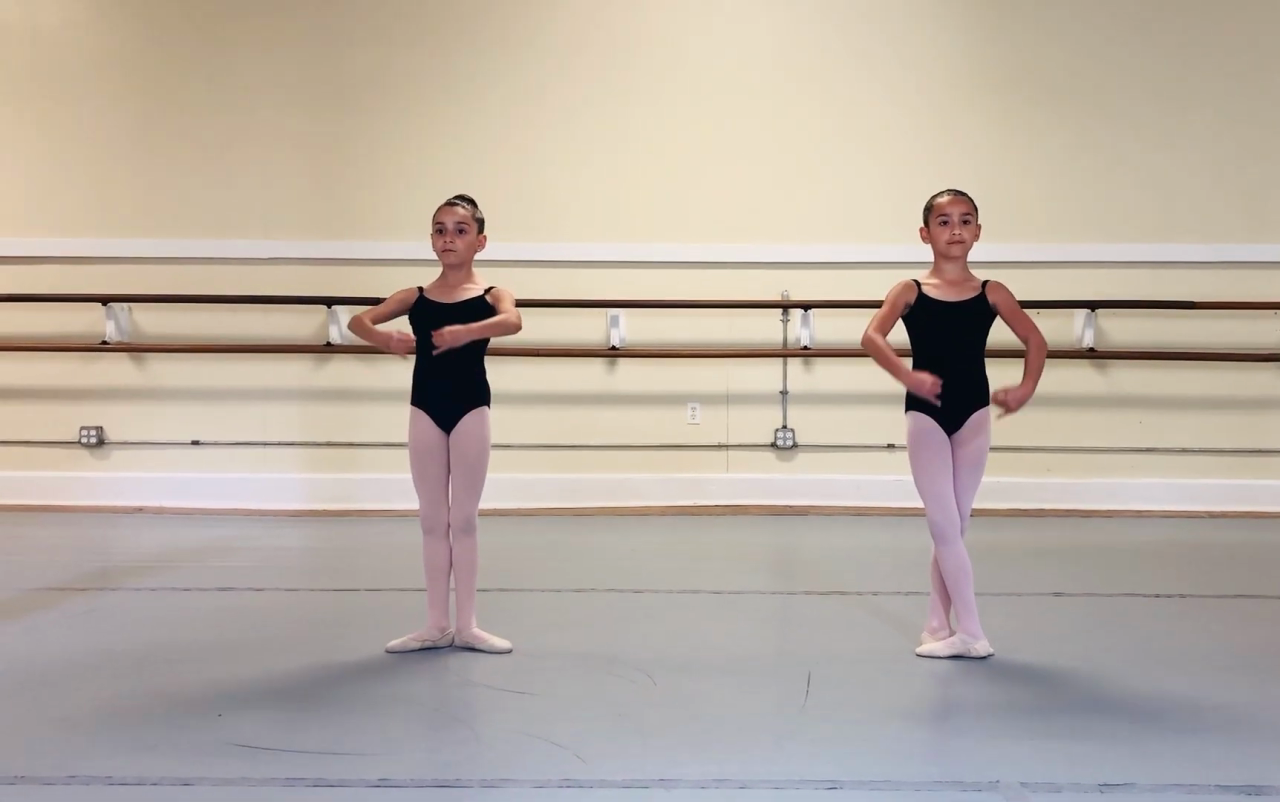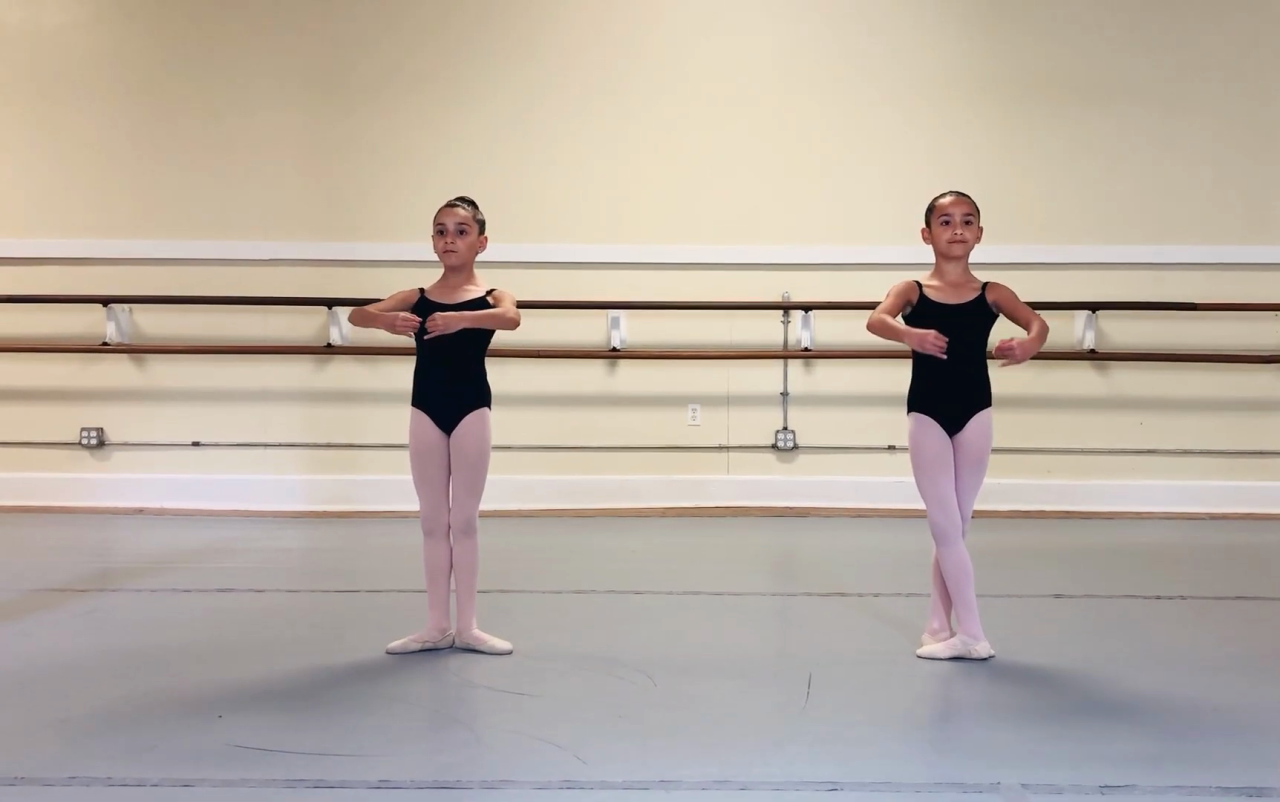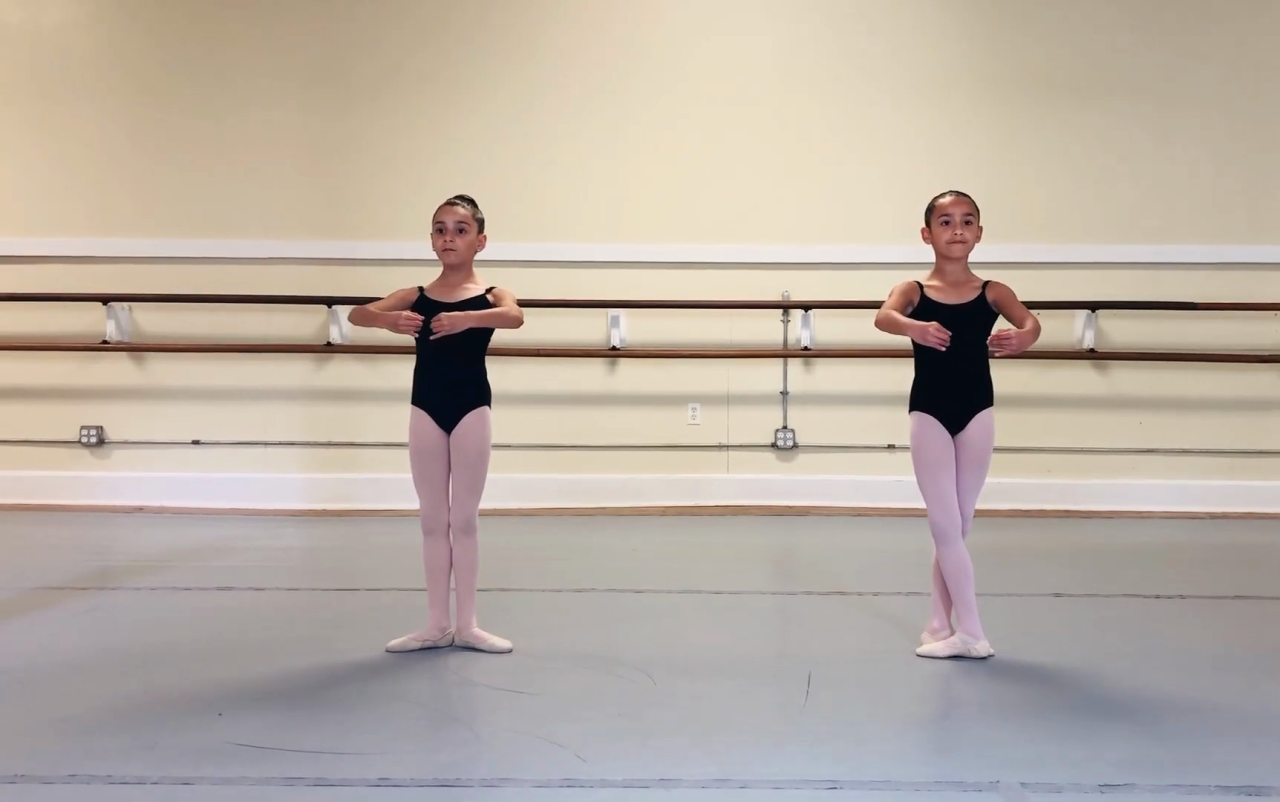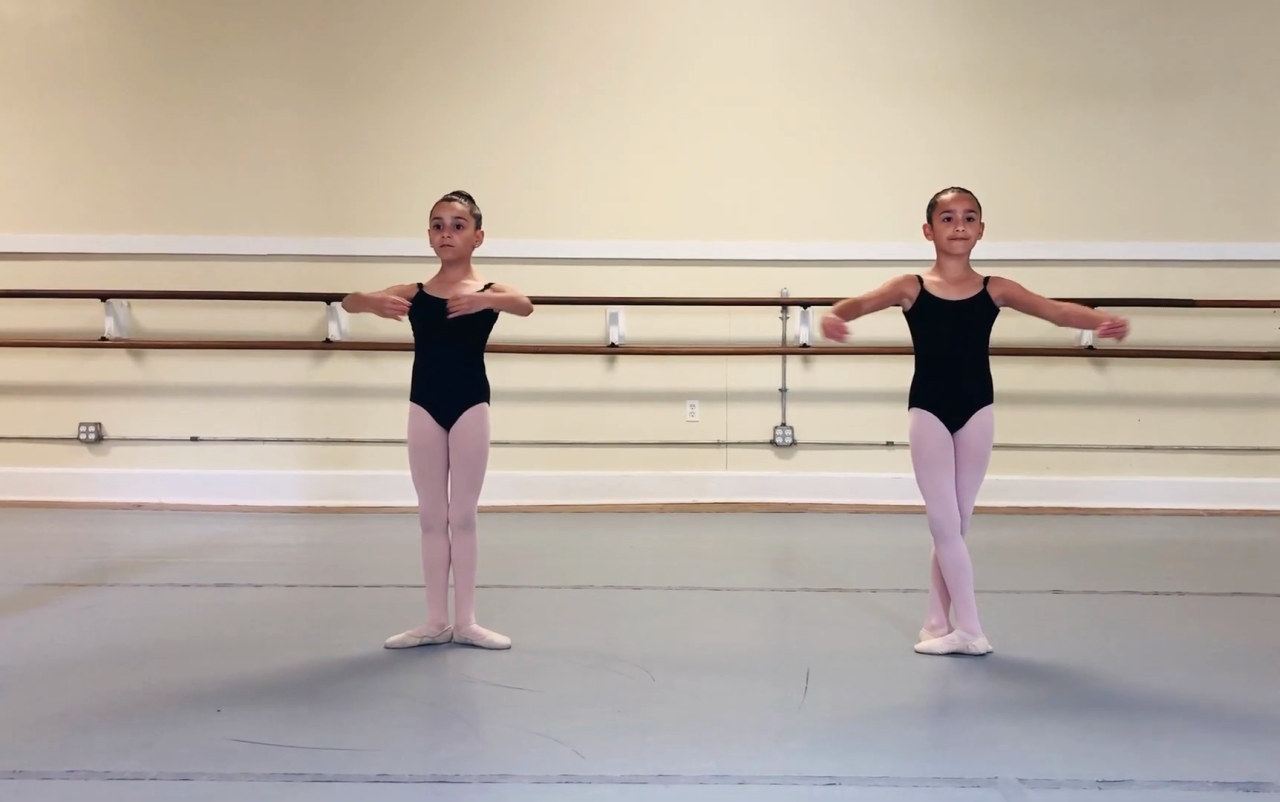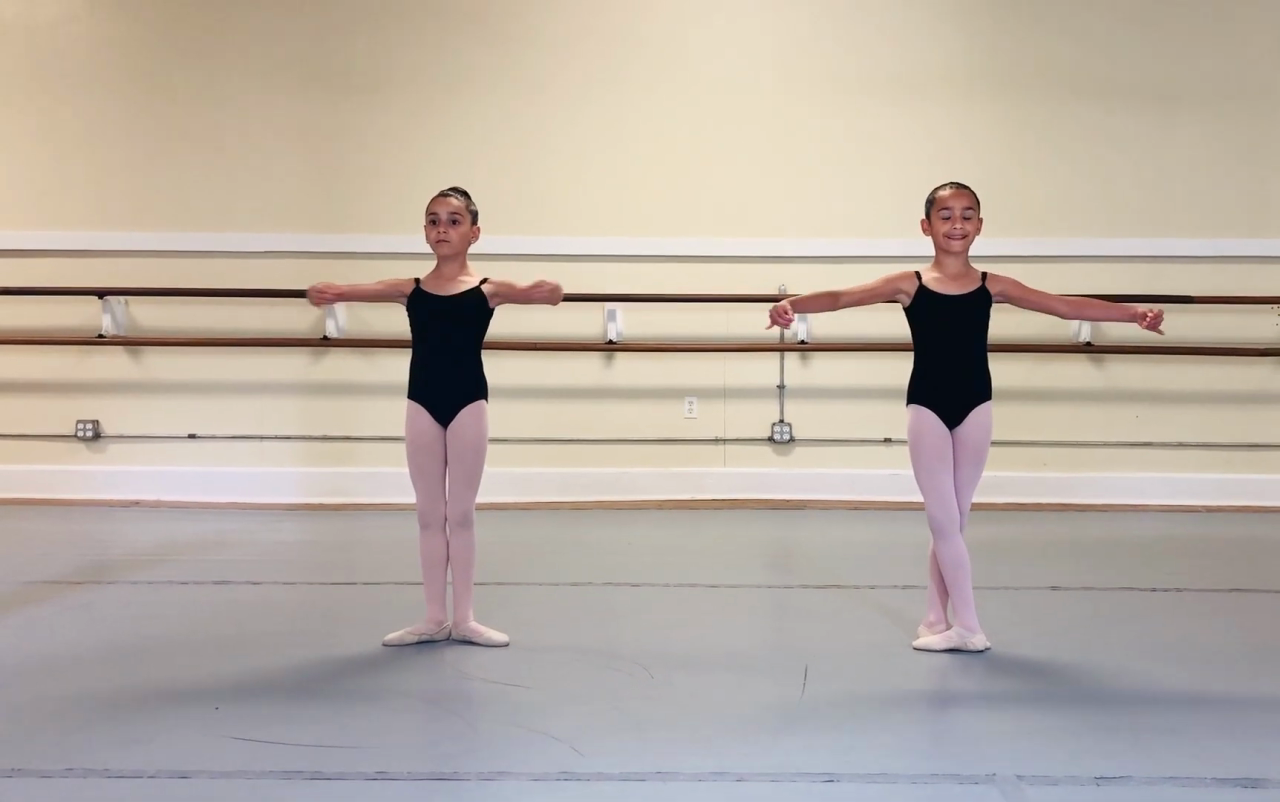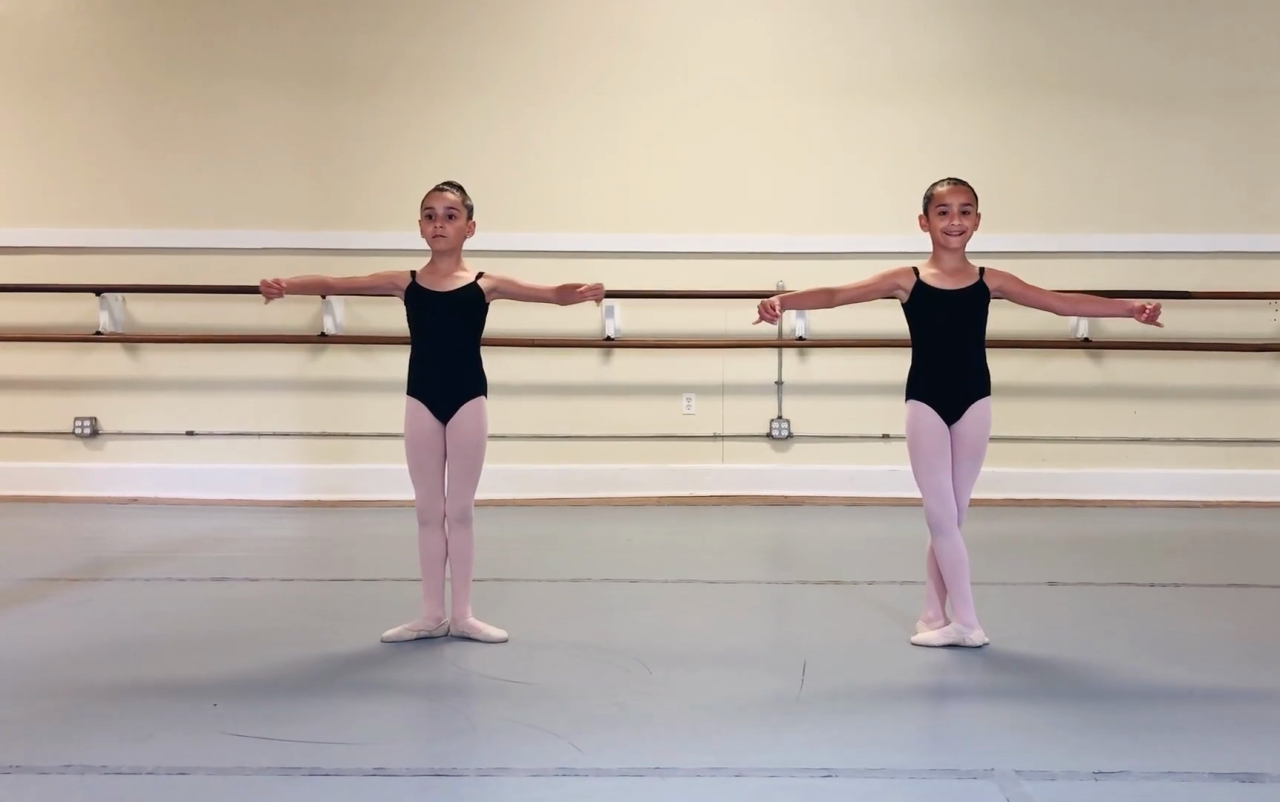
dt=0.3s
person 1, frame 1
left shoulder: (991, 293)
right shoulder: (910, 291)
left elbow: (1035, 340)
right elbow: (871, 336)
left wrist: (1027, 384)
right wrist: (906, 375)
left hip: (974, 415)
right hip: (926, 414)
left knee: (954, 527)
right knee: (944, 525)
left ankle: (939, 626)
right ankle: (970, 632)
person 1, frame 2
left shoulder: (992, 294)
right shoulder: (911, 291)
left elbow: (1038, 323)
right elbow: (876, 320)
left wrist: (1029, 344)
right wrist: (910, 335)
left hip: (975, 415)
right hip: (927, 414)
left knee: (955, 528)
right knee: (946, 526)
left ankle: (939, 628)
right ankle: (971, 634)
person 1, frame 3
left shoulder: (992, 293)
right shoulder: (913, 290)
left elbow: (1029, 322)
right elbow: (886, 317)
left wrist: (1022, 337)
right wrist: (910, 327)
left hip: (976, 413)
right hip: (929, 413)
left knee: (956, 527)
right knee: (945, 526)
left ankle: (940, 626)
right ankle: (970, 633)
person 1, frame 4
left shoulder: (995, 289)
right shoulder: (910, 287)
left elbow: (1057, 310)
right elbow: (857, 303)
left wrist: (1102, 321)
right wrist: (836, 316)
left hip: (976, 410)
right hip: (928, 410)
left knee: (956, 524)
right knee: (944, 523)
left ankle: (938, 623)
right ankle: (968, 628)
person 1, frame 5
left shoulder: (992, 286)
right shoulder: (908, 284)
left elbow: (1065, 306)
right elbow: (840, 297)
left wrist: (1134, 313)
right wrist: (792, 304)
left hip: (975, 406)
right hip: (926, 406)
left knee: (953, 521)
right knee: (943, 520)
left ankle: (935, 621)
right ankle: (967, 626)
person 1, frame 6
left shoulder: (990, 281)
right shoulder: (905, 279)
left elbow: (1062, 303)
right elbow: (836, 295)
left wrist: (1131, 308)
right wrist: (783, 301)
left hip: (973, 401)
right hip: (925, 402)
left knee: (952, 516)
right knee: (941, 516)
left ankle: (934, 615)
right ankle: (965, 621)
person 2, frame 1
left shoulder: (491, 297)
right shoulder: (415, 297)
left elbow: (512, 322)
right elbow: (358, 320)
left wrist: (467, 333)
right wrist: (381, 337)
left hip: (470, 411)
right hip: (425, 411)
left knee: (463, 520)
right knee: (432, 520)
left ankle: (467, 625)
right ankle: (437, 624)
person 2, frame 2
left shoulder: (492, 297)
right shoulder: (416, 298)
left elbow: (511, 318)
right elbow: (357, 314)
left wrist: (461, 319)
right wrist: (387, 319)
left hip: (471, 411)
right hip: (426, 412)
left knee: (465, 521)
right knee: (433, 522)
left ankle: (467, 626)
right ankle: (437, 625)
person 2, frame 3
left shoulder: (491, 296)
right shoulder: (415, 297)
left elbow: (515, 316)
right elbow: (357, 314)
left wrist: (466, 319)
right wrist: (388, 320)
left hip: (472, 410)
right hip: (426, 410)
left knee: (464, 520)
right knee: (433, 520)
left ankle: (467, 625)
right ankle: (437, 624)
person 2, frame 4
left shoulder: (491, 292)
right shoulder: (413, 293)
left elbow: (525, 305)
right elbow: (349, 301)
left wrist: (483, 301)
right wrist: (377, 304)
left hip: (470, 406)
right hip: (424, 407)
left knee: (463, 516)
right knee: (431, 516)
left ankle: (465, 620)
right ankle: (436, 620)
person 2, frame 5
left shoulder: (487, 289)
right shoulder: (409, 289)
left elbow: (544, 295)
right elbow: (348, 291)
left wrist: (546, 291)
right wrist: (324, 293)
left hip: (468, 403)
right hip: (422, 404)
left knee: (461, 514)
right knee: (429, 514)
left ankle: (463, 618)
right ankle: (434, 618)
person 2, frame 6
left shoulder: (485, 284)
right shoulder: (405, 283)
left elbow: (553, 294)
right elbow: (333, 284)
left wrist: (581, 291)
right wrist: (287, 285)
left hip: (468, 399)
right hip: (421, 400)
left knee: (460, 510)
right knee: (428, 510)
left ankle: (462, 614)
right ankle: (432, 614)
